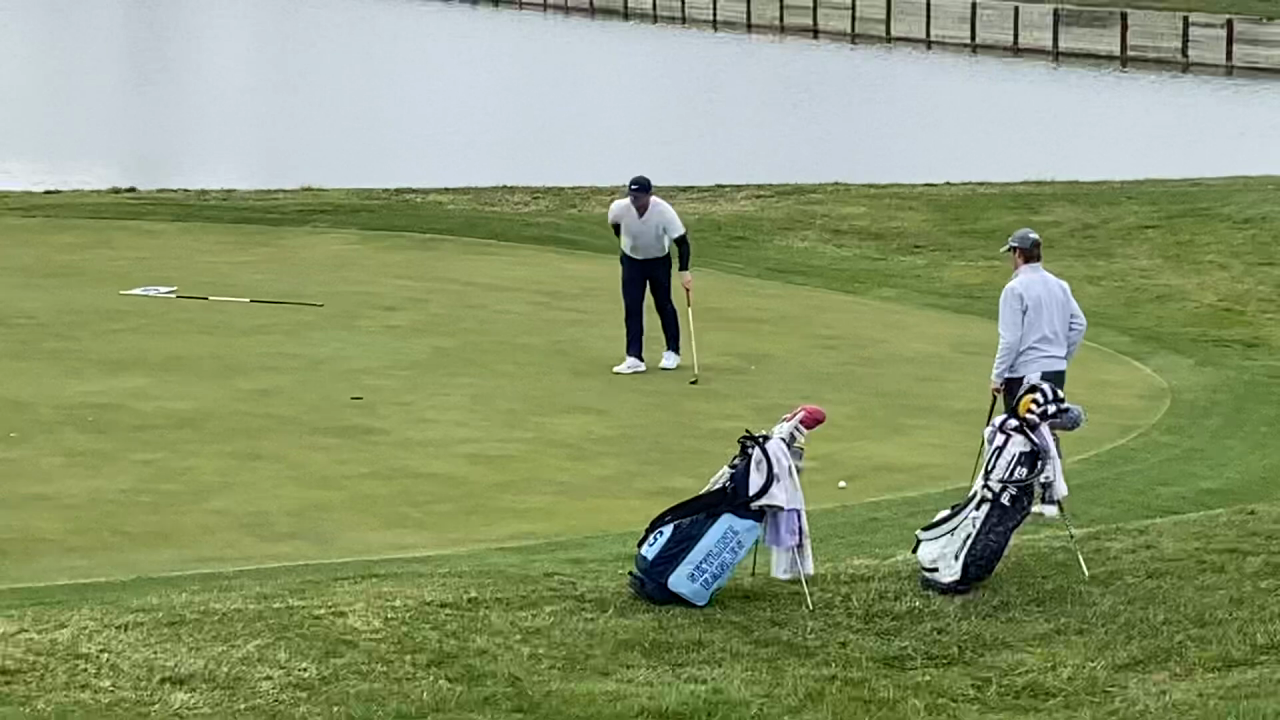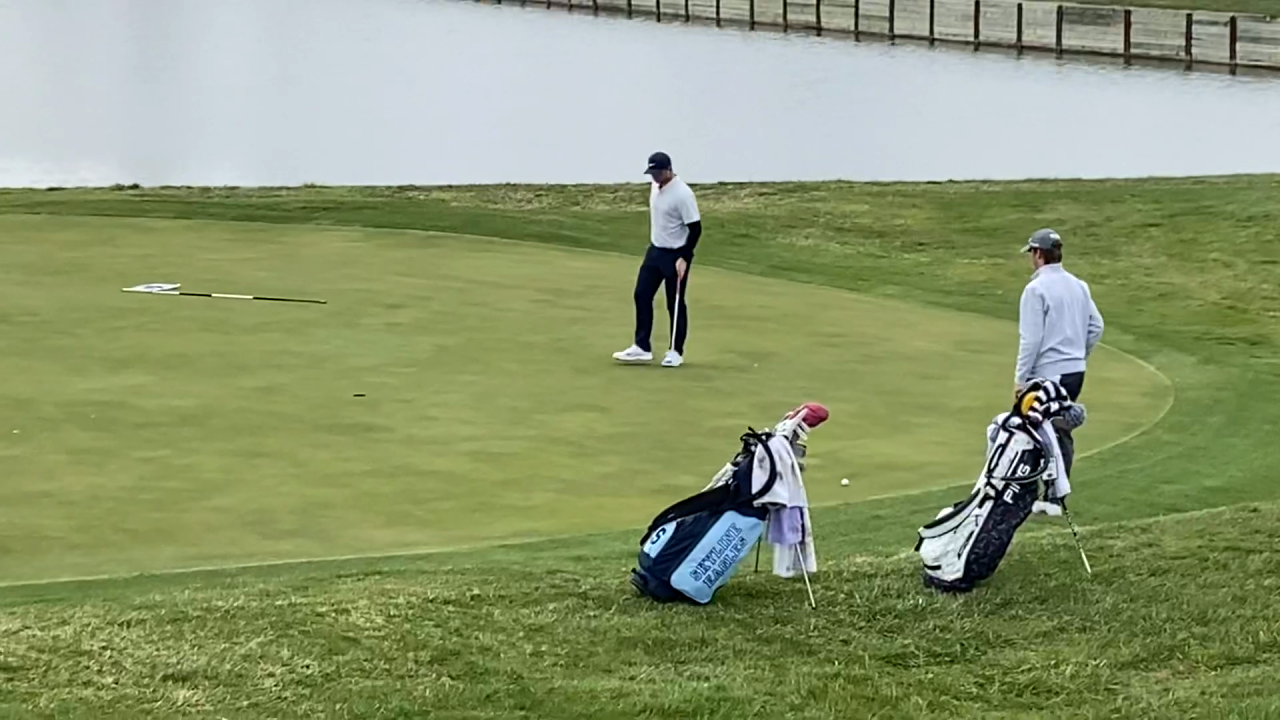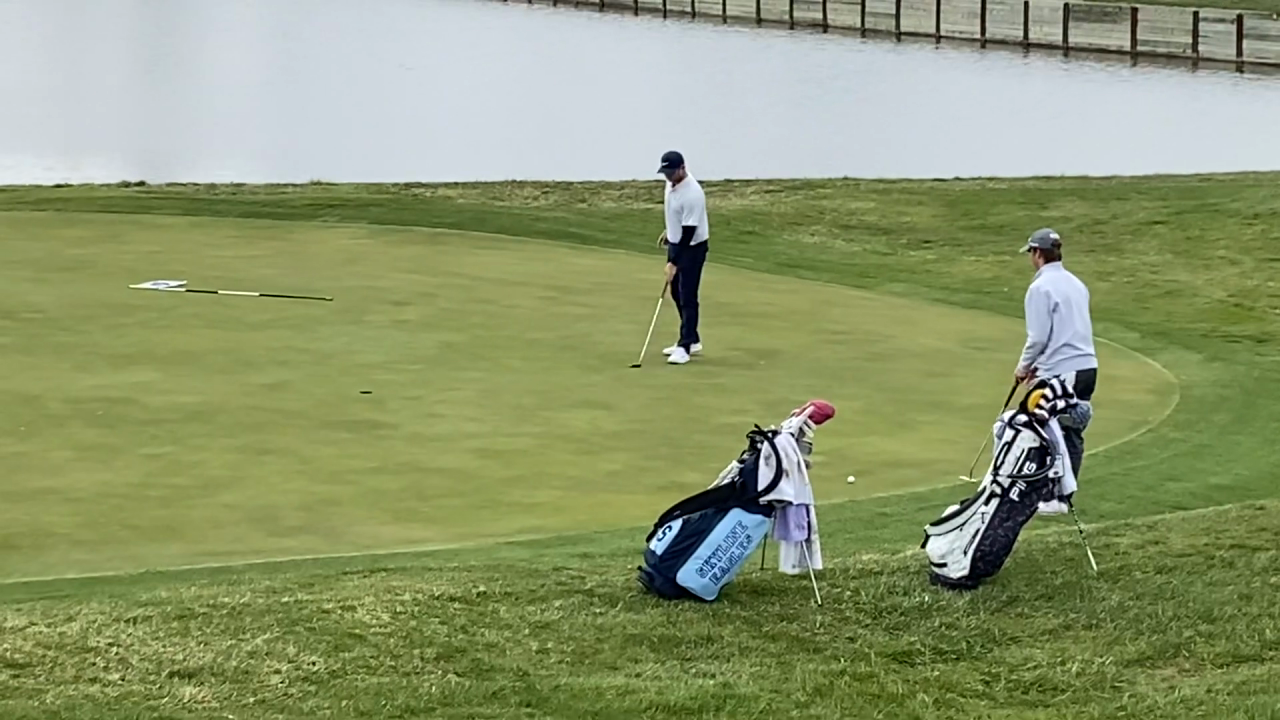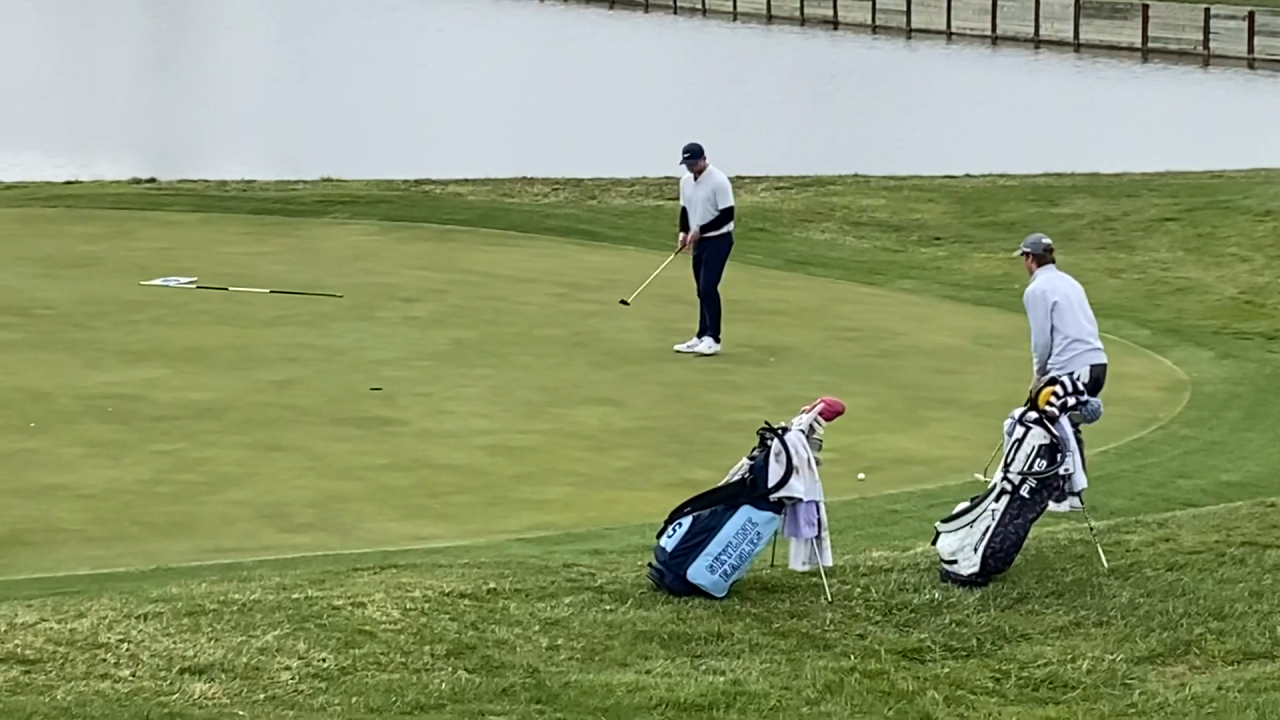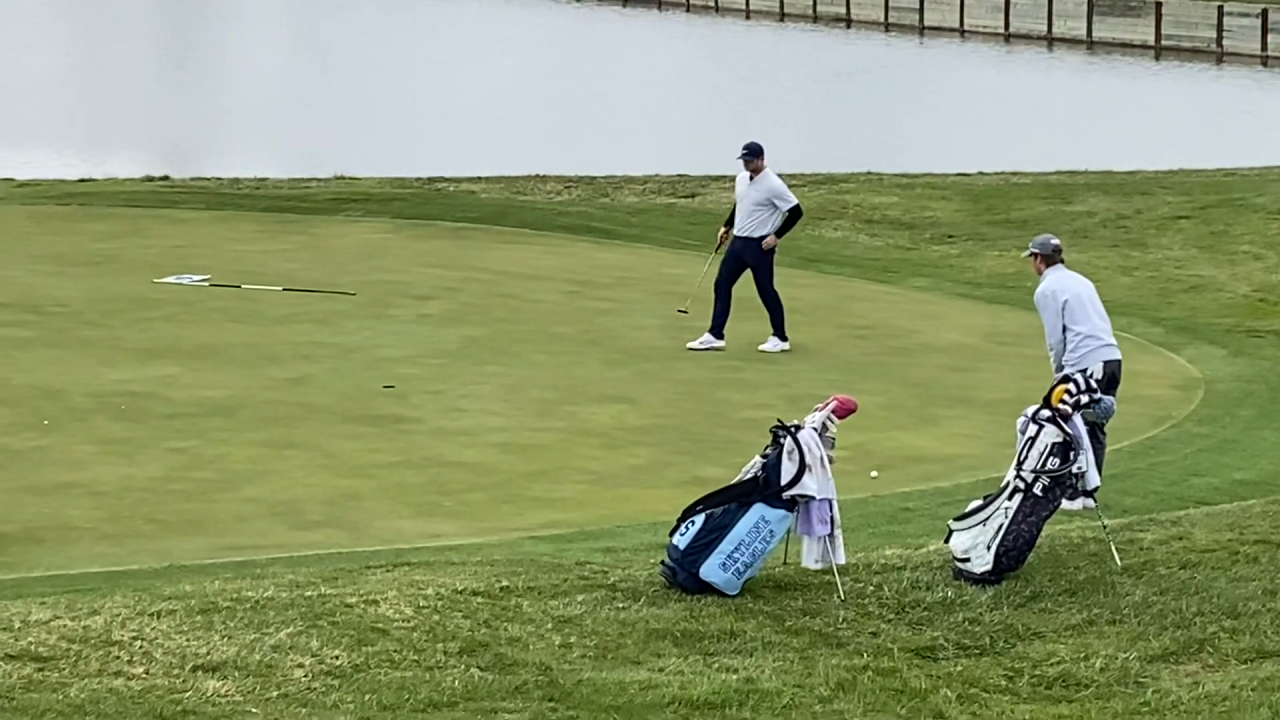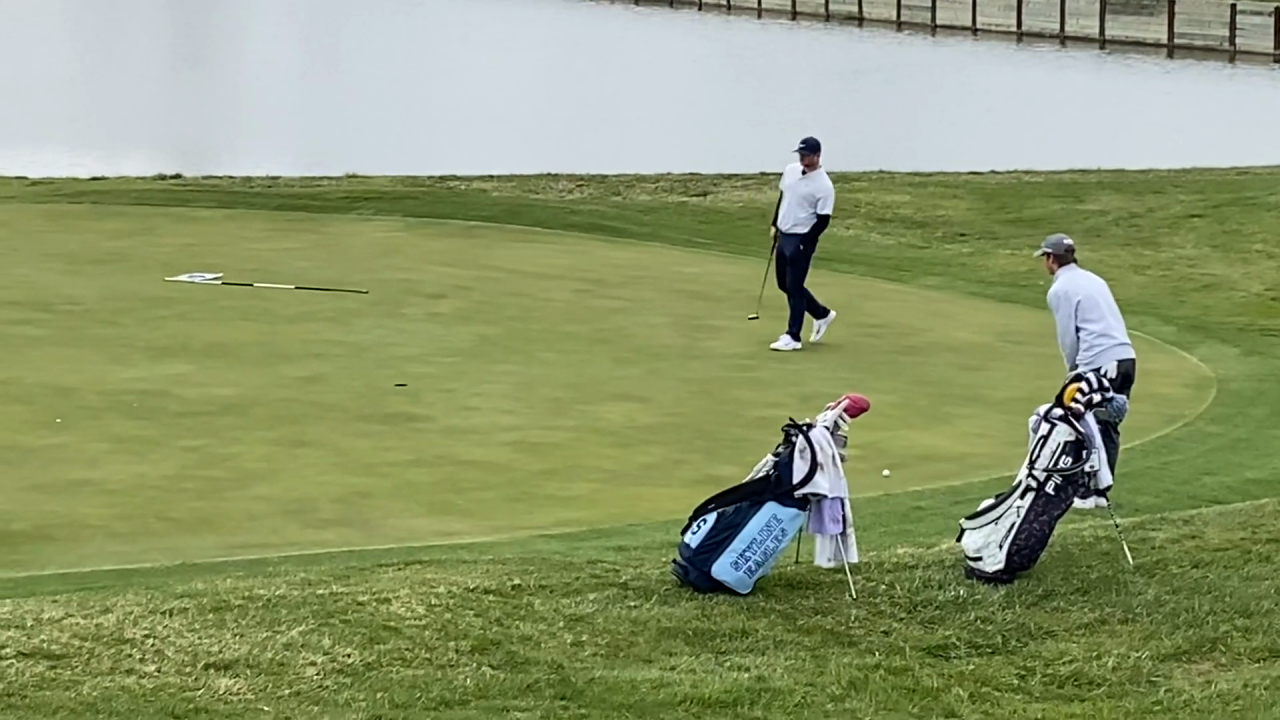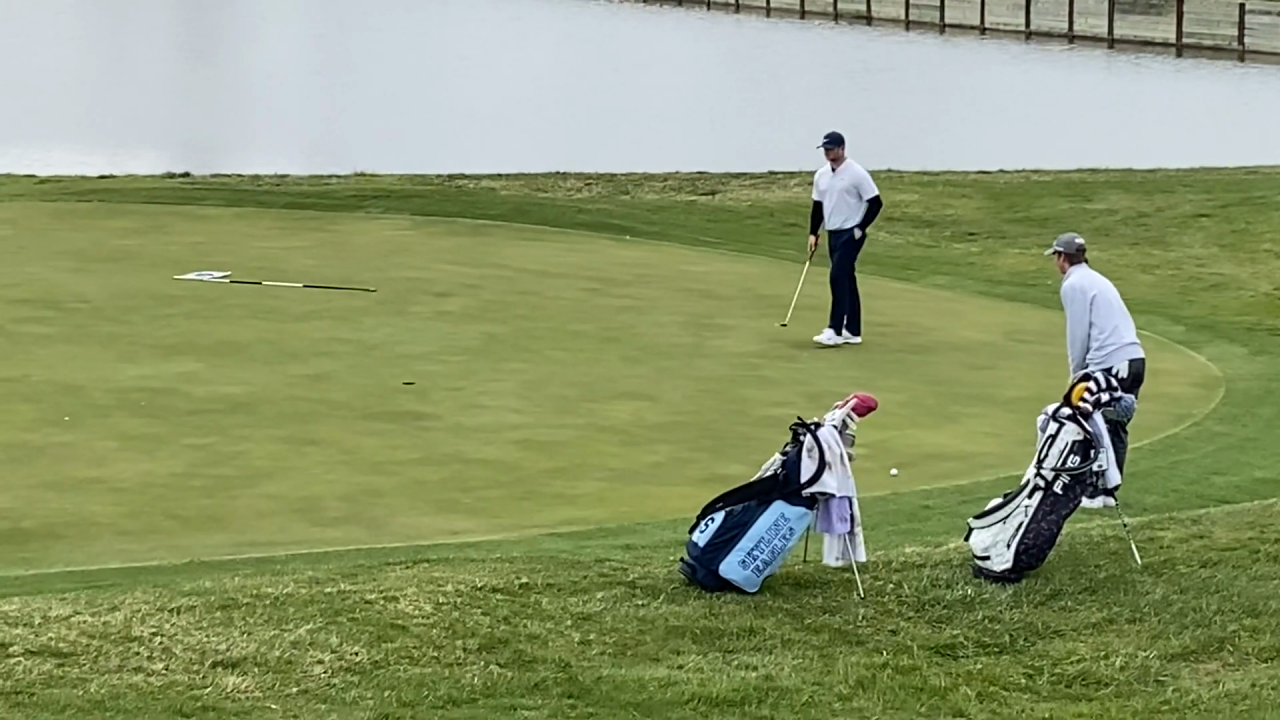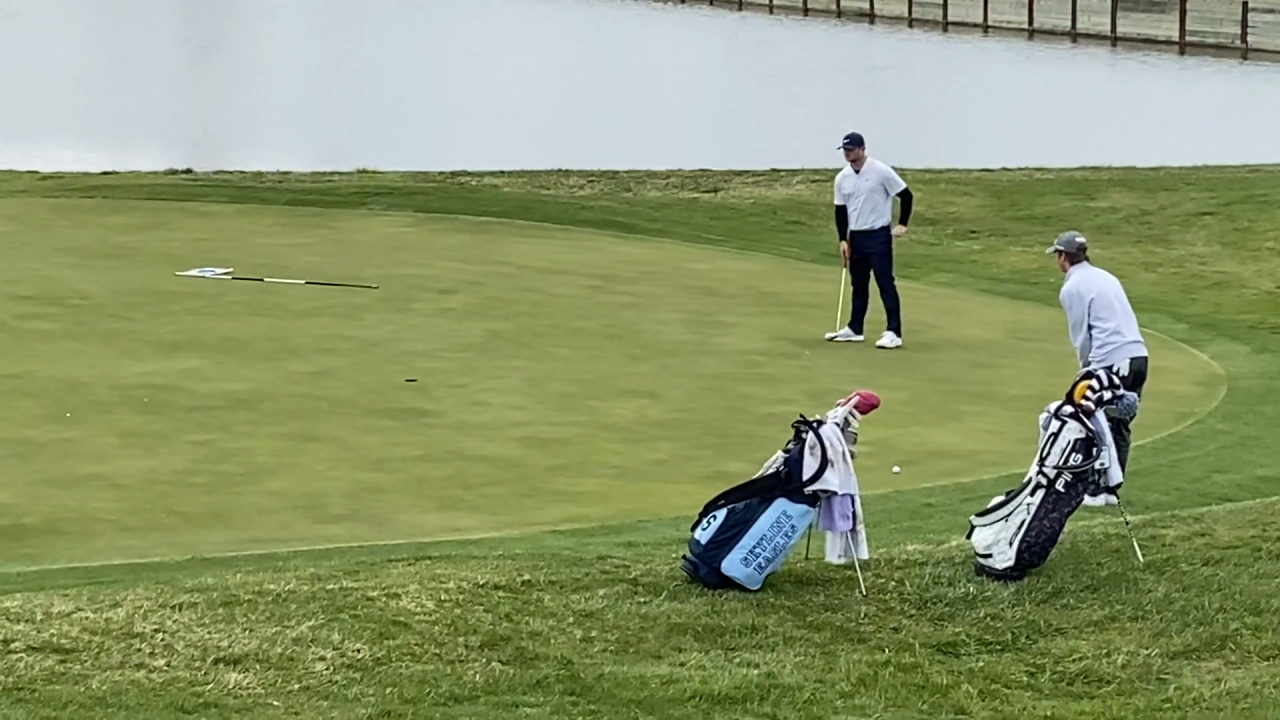
dt=0.5s
person 1, frame 1
left shoulder: (1015, 288)
right shoulder: (1060, 285)
left elbow: (1010, 339)
right elbow: (1079, 325)
left wrist: (997, 376)
left hip: (1024, 376)
right hip: (1056, 372)
person 1, frame 2
left shoulder: (1036, 289)
right shoulder: (1079, 286)
left elbow: (1031, 340)
right elbow: (1096, 326)
left wrist: (1020, 378)
left hip: (1045, 375)
right hip: (1074, 372)
right knee: (1061, 433)
person 1, frame 3
left shoulder: (1040, 287)
right shoulder: (1076, 283)
left elbow: (1038, 337)
left wrist: (1024, 365)
left hip: (1057, 373)
right hip: (1086, 368)
right knee: (1072, 434)
left ankle: (1050, 497)
right ankle: (1063, 497)
person 1, frame 4
left shoulder: (1036, 289)
right shoulder: (1070, 282)
left elbow: (1041, 338)
left wrist: (1039, 373)
right wrist: (1046, 373)
left hip: (1070, 368)
right hip: (1096, 362)
right knee: (1070, 429)
person 1, frame 5
left shoulder: (1046, 289)
right shoulder: (1080, 279)
left elbow: (1055, 338)
left wrist: (1058, 371)
left hip: (1084, 366)
right hip: (1111, 360)
right knee: (1095, 429)
left ankle: (1072, 494)
person 1, frame 6
left shoulder: (1059, 290)
right shoulder: (1092, 279)
left elbow: (1068, 338)
left wrist: (1074, 371)
left hip: (1098, 364)
right hip: (1125, 358)
right knee: (1108, 428)
left ankle: (1084, 493)
right ankle: (1100, 491)
person 1, frame 7
left shoulder: (1073, 285)
right shoulder: (1098, 280)
left elbow: (1078, 335)
left wrist: (1076, 373)
right wrist: (1084, 371)
left hip: (1109, 364)
right hip: (1135, 359)
right knee: (1117, 428)
left ankle: (1092, 493)
person 1, frame 8
left shoulder: (1071, 288)
right shoulder: (1105, 276)
left elbow: (1081, 335)
left wrist: (1087, 368)
left hip: (1111, 361)
right hip: (1138, 356)
right knee: (1120, 426)
left ankle: (1095, 491)
right ankle: (1110, 489)
person 2, frame 1
left shoulder: (664, 211)
right shoulder: (619, 207)
left elbow: (681, 242)
left wrist: (684, 270)
right wrist: (621, 239)
left hip: (659, 262)
right hip: (631, 262)
left knee: (664, 307)
right knee: (632, 309)
left ankle: (672, 352)
right ankle: (635, 358)
person 2, frame 2
left shoulder: (682, 194)
right shoulder: (656, 187)
left elbow: (696, 229)
left wrist: (684, 258)
left hip: (676, 255)
right hip: (655, 250)
left knee: (674, 302)
right knee: (642, 295)
left ankle: (676, 351)
right ankle: (642, 348)
person 2, frame 3
left shoulder: (692, 194)
right shoulder: (671, 183)
left elbow: (689, 232)
left wrist: (673, 262)
right wrist: (667, 230)
left hip: (692, 249)
right hip: (675, 245)
left knee: (688, 298)
right knee: (677, 294)
left ankle: (684, 347)
right ankle: (692, 339)
person 2, frame 4
left shoulder: (719, 181)
right shoulder: (685, 181)
left elbow: (728, 215)
left wrist: (700, 230)
right wrist: (683, 231)
left hip: (718, 241)
right hip: (699, 242)
left knee: (708, 288)
right knee: (702, 291)
left ankle: (712, 337)
right ankle: (703, 338)
person 2, frame 5
left shoulder: (773, 184)
right shoulder: (741, 179)
left elbow: (796, 212)
left wrist: (777, 236)
right wrist: (726, 227)
left hip: (759, 245)
right hip: (738, 241)
left knee: (766, 290)
right knee: (722, 284)
left ankle: (780, 338)
right ankle: (715, 335)
person 2, frame 6
left shoulder: (824, 185)
right shoulder: (790, 171)
left elbow: (823, 221)
left wrist: (803, 243)
right wrist: (774, 225)
left hip: (802, 240)
right hip: (784, 237)
left knee: (793, 286)
right knee: (785, 284)
left ankle: (792, 337)
right ankle: (821, 314)
person 2, frame 7
left shoulder: (857, 173)
right shoulder: (821, 174)
left elbow: (875, 203)
right elbow: (817, 206)
left wrist: (860, 229)
right wrist: (813, 234)
left hip: (850, 234)
right hip: (833, 235)
left knee: (839, 279)
right knee: (847, 281)
left ankle: (835, 330)
right ankle: (852, 331)
person 2, frame 8
left shoulder: (882, 171)
right shoulder: (842, 178)
left elbow: (906, 196)
right elbow: (840, 210)
left wrist: (902, 223)
right wrist: (843, 239)
left hip: (879, 235)
right hip: (856, 236)
left knee: (885, 283)
right knee: (858, 284)
left ankle: (894, 332)
right ankle: (855, 329)
